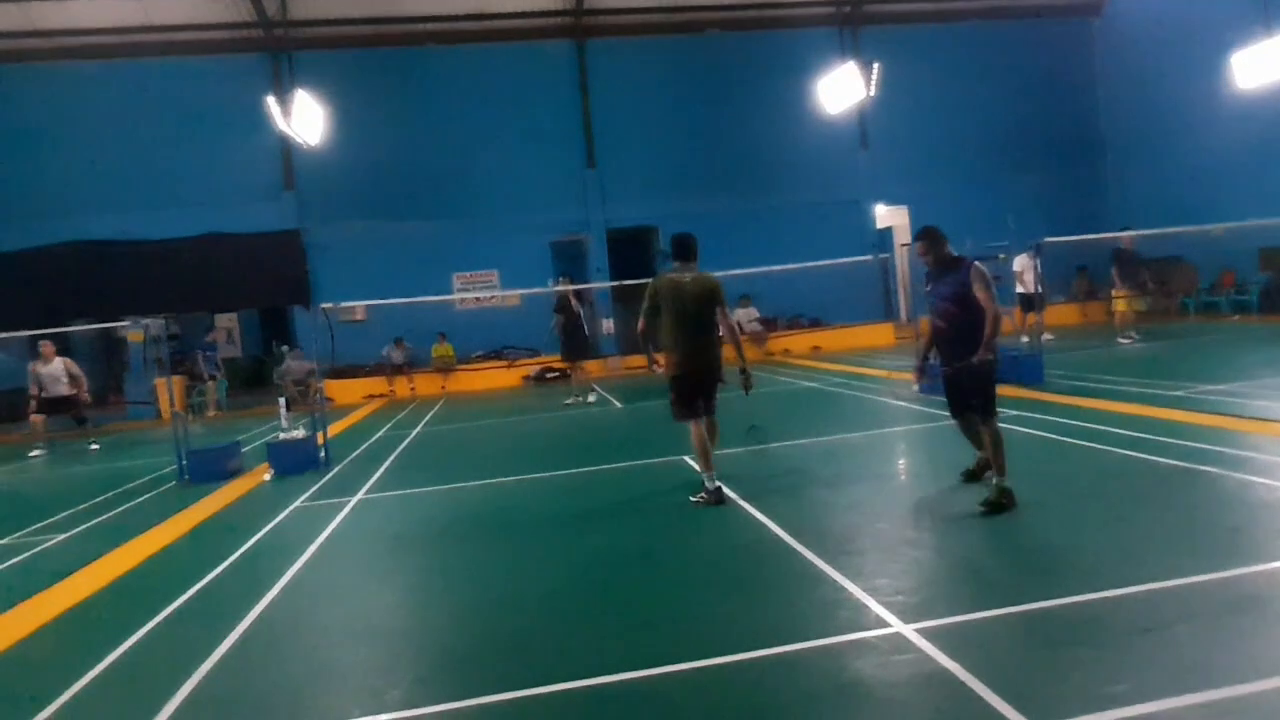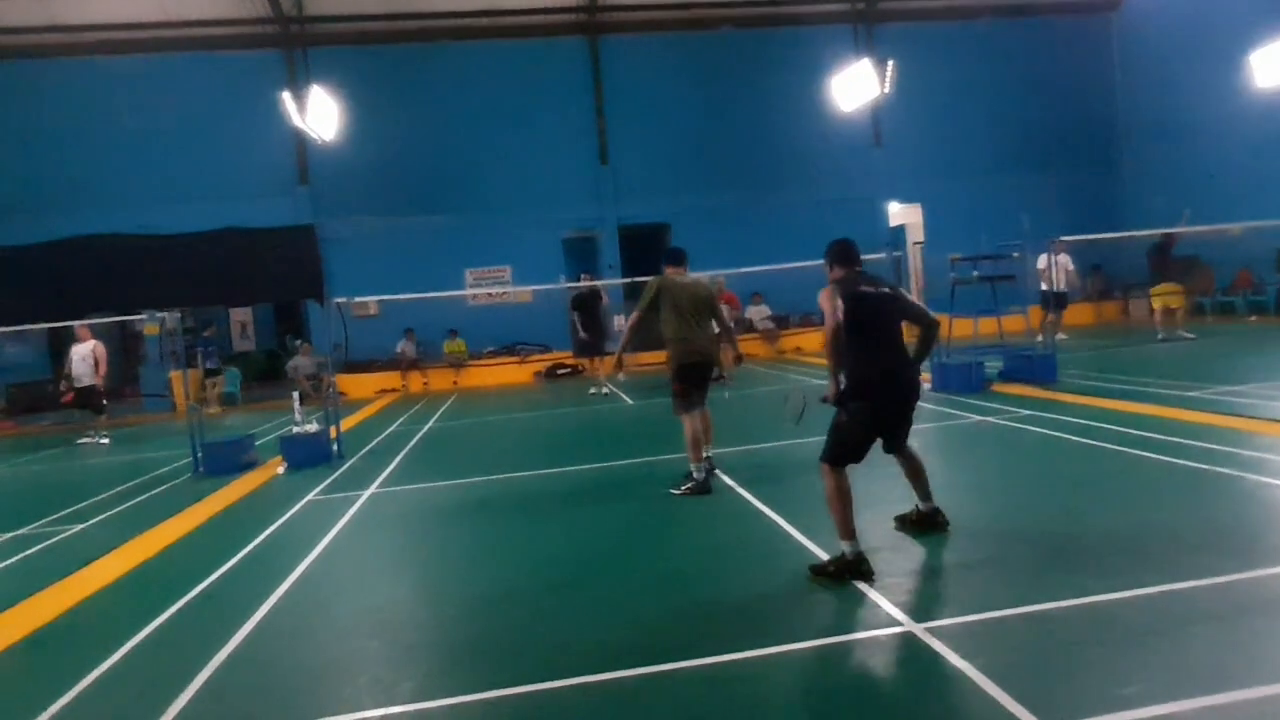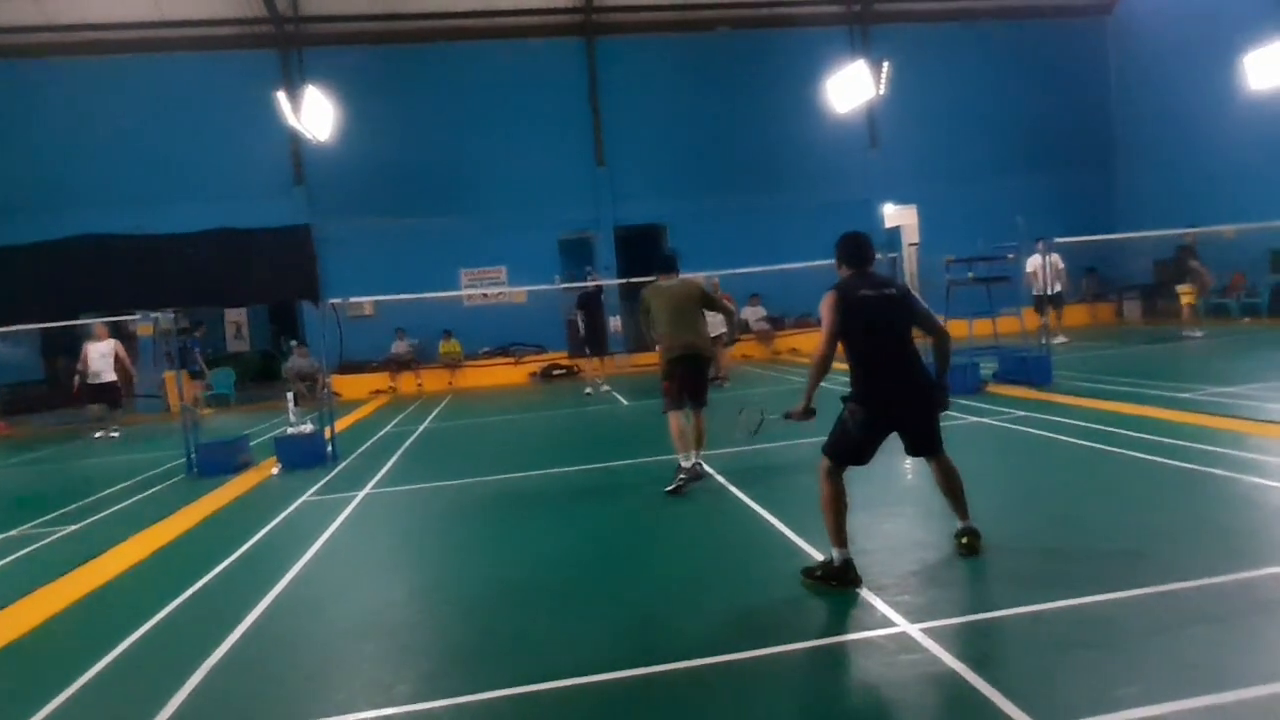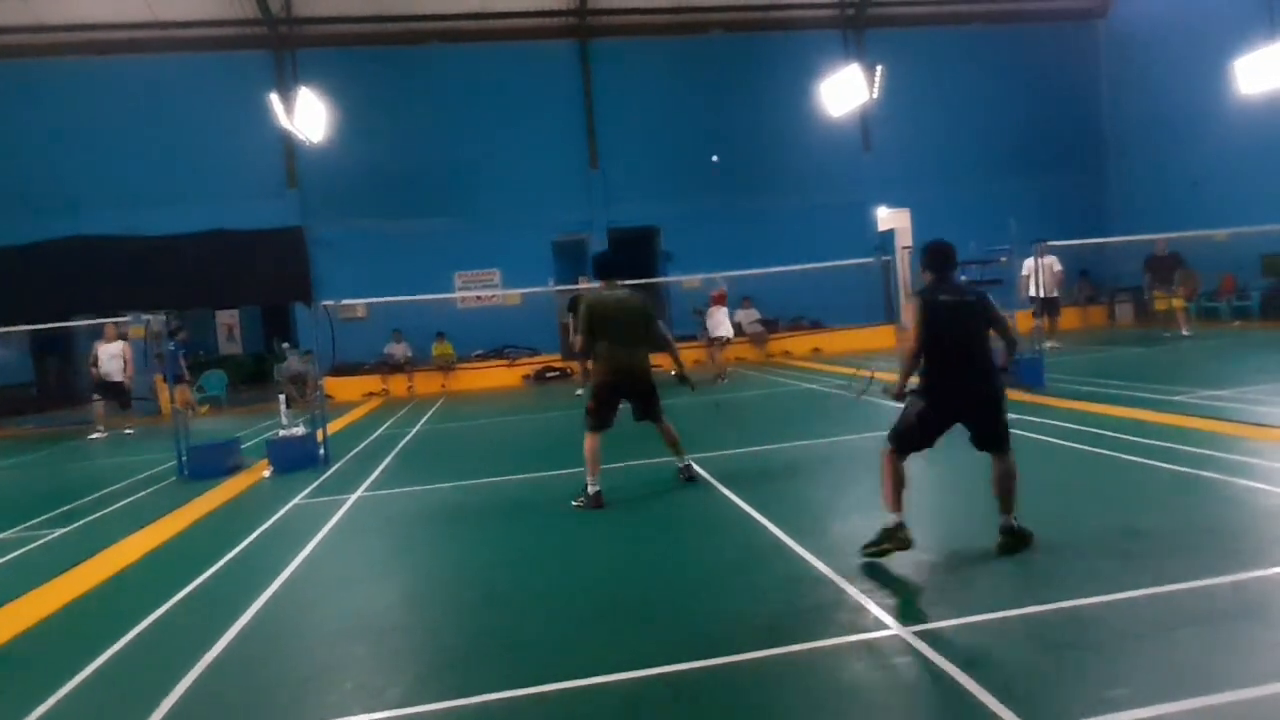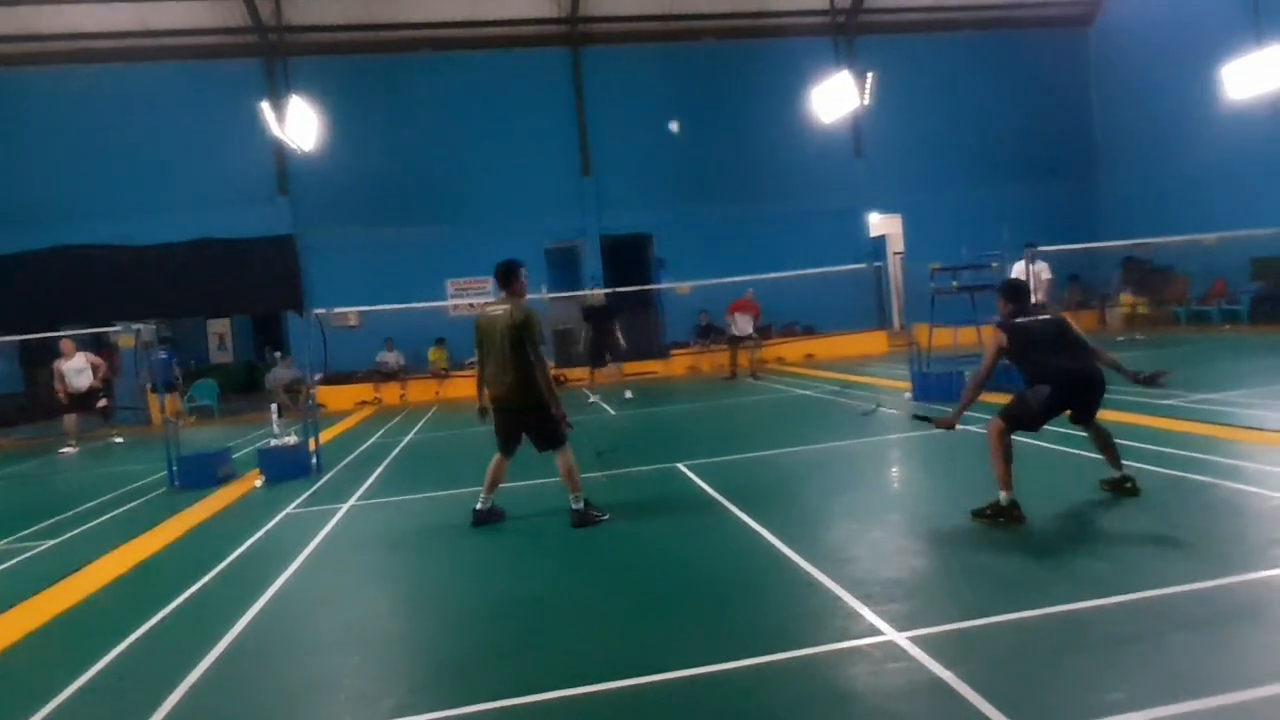
dt=1s
person 1, frame 1
left shoulder: (972, 271)
right shoulder: (931, 278)
left elbow: (993, 313)
left wrist: (986, 351)
right wrist: (923, 356)
left hip: (976, 357)
right hip: (951, 359)
left knee: (984, 418)
right knee: (961, 415)
left ankle: (1001, 487)
right ankle: (984, 458)
person 1, frame 2
left shoulder: (831, 291)
right shoulder: (887, 290)
left elbow: (834, 329)
right elbow: (931, 324)
left wrist: (834, 382)
right wrist: (913, 365)
left hip: (865, 391)
right hip: (904, 384)
left knee: (833, 466)
right knee: (898, 447)
left ankle: (851, 557)
right ankle: (928, 512)
person 1, frame 3
left shoulder: (835, 297)
right shoulder: (899, 290)
left elbow: (826, 354)
right elbow: (941, 336)
left wrist: (806, 400)
right wrist: (939, 384)
left hip: (871, 398)
right hip: (916, 391)
left knee: (830, 469)
right knee: (937, 457)
left ankle: (840, 563)
right ankle: (967, 531)
person 1, frame 4
left shoulder: (922, 299)
right shoulder: (979, 297)
left elbow: (916, 347)
right elbow: (1010, 339)
left wrist: (901, 384)
left hip: (937, 393)
right hip: (984, 389)
left knee: (893, 454)
right knee: (1002, 454)
left ankle: (894, 527)
right ankle: (1009, 528)
person 1, frame 5
left shoulder: (1003, 331)
right shoulder: (1057, 319)
left elbow: (981, 378)
right elbow: (1094, 352)
left wrist: (955, 415)
right wrist: (1132, 376)
left hip: (1053, 383)
right hip: (1090, 378)
left knee: (997, 430)
right knee: (1088, 423)
left ankle: (1006, 504)
right ankle: (1122, 479)
person 2, frame 1
left shoulder: (658, 285)
right shoulder: (710, 283)
left elbow: (642, 328)
right elbow: (727, 325)
right wrist: (743, 363)
left hip: (679, 363)
right hip: (709, 360)
left knee: (695, 423)
right knee: (708, 414)
left ankle: (712, 487)
right ankle: (707, 469)
person 2, frame 2
left shoulder: (658, 284)
right shoulder: (702, 286)
left elbow: (633, 321)
right elbow: (724, 324)
left wrist: (619, 353)
right wrist: (735, 351)
left hip: (682, 355)
right hip: (708, 353)
left knee: (687, 413)
right knee: (700, 405)
left ankle: (699, 477)
right ankle: (706, 457)
person 2, frame 3
left shoulder: (648, 293)
right shoulder: (694, 286)
left elbow: (648, 327)
right elbow: (728, 310)
left hip: (673, 353)
right hip: (701, 351)
left knee: (675, 411)
right knee: (697, 409)
left ankle: (686, 465)
right ankle: (695, 462)
person 2, frame 4
left shoulder: (591, 302)
right shoulder: (638, 299)
left elbow: (581, 346)
right elbow: (663, 335)
right wrist: (680, 367)
left hip: (606, 374)
right hip: (639, 371)
left knee: (593, 432)
right knee: (660, 420)
left ankle: (593, 491)
right ankle: (685, 465)
person 2, frame 5
left shoulder: (483, 316)
right shoulder: (523, 312)
left elbow: (480, 363)
right elbow: (537, 361)
left wrist: (481, 399)
right wrist: (555, 403)
left hip: (499, 397)
right hip: (528, 396)
left knee: (504, 452)
right knee: (561, 447)
left ankle: (482, 508)
right ankle: (579, 508)
